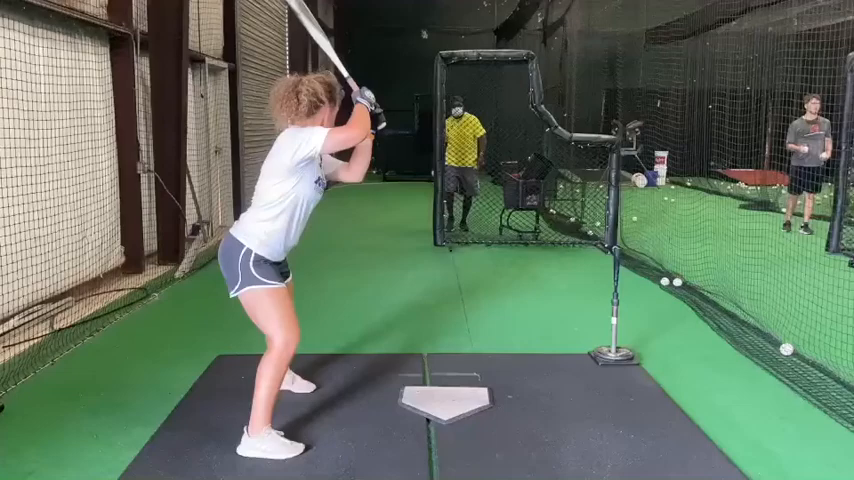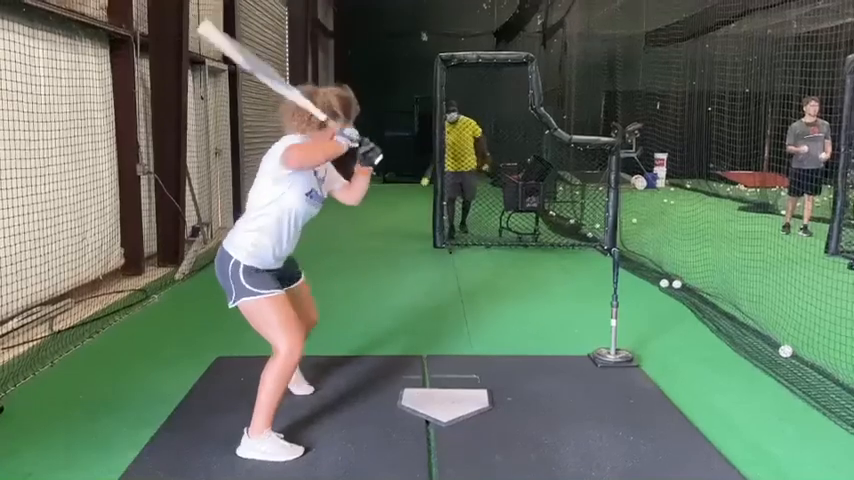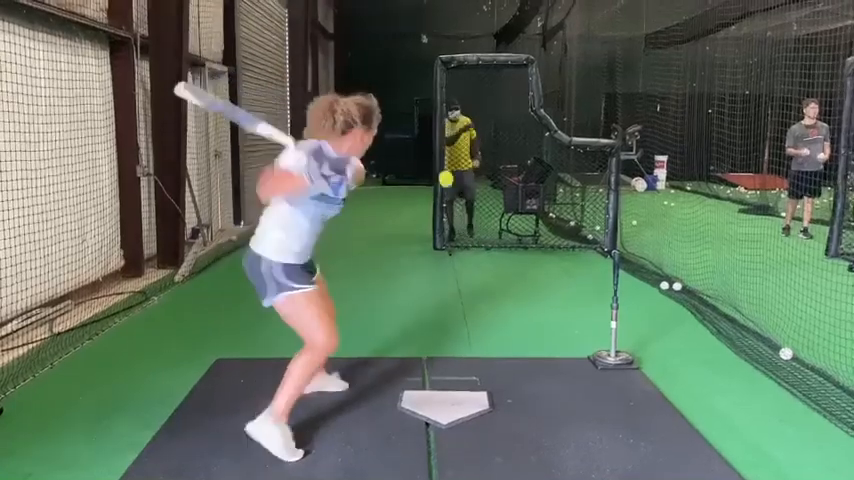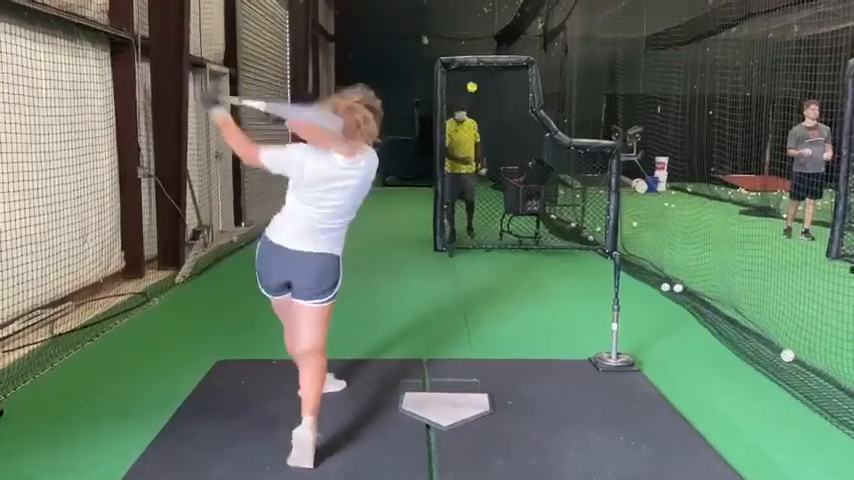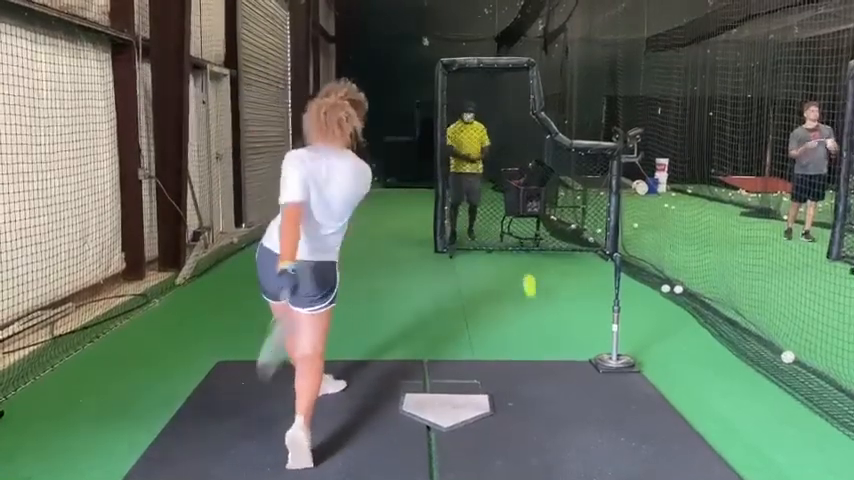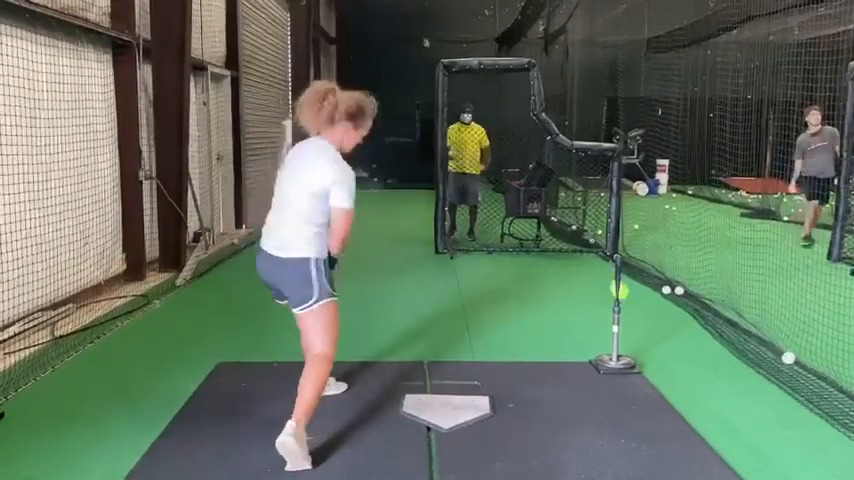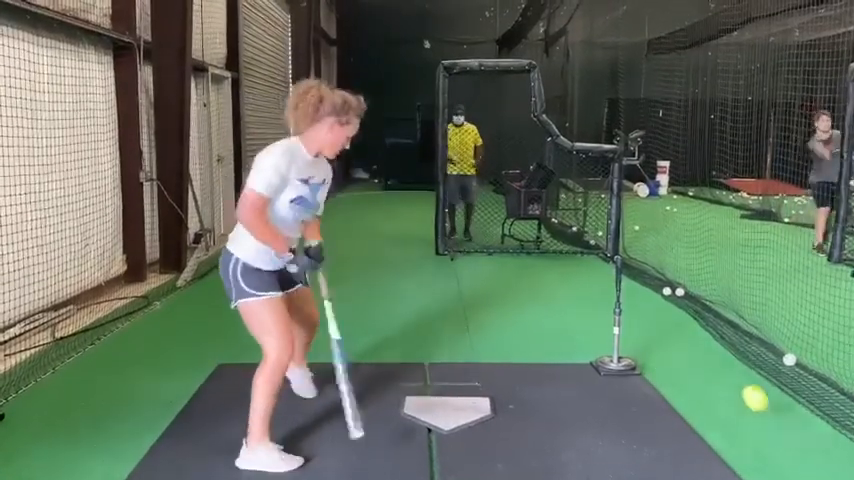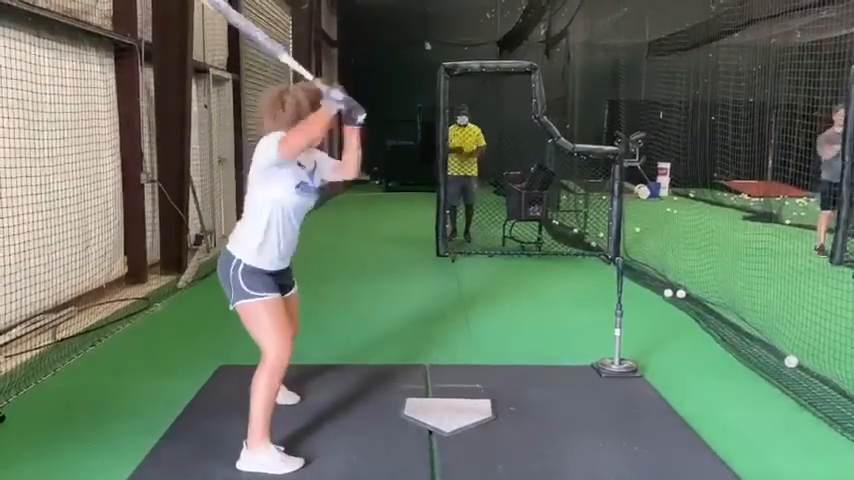
dt=0.5s
person 1, frame 1
left shoulder: (313, 153)
right shoulder: (297, 139)
left elbow: (353, 173)
right elbow: (354, 132)
left wrist: (370, 131)
right wrist: (363, 103)
left hip: (268, 252)
right hip: (248, 253)
left knee: (282, 323)
right knee: (285, 338)
left ankle: (281, 374)
right ankle: (257, 435)
person 1, frame 2
left shoulder: (319, 164)
right shoulder: (292, 146)
left elbow: (352, 196)
right elbow: (301, 159)
left wrist: (365, 163)
right wrist: (343, 141)
left hip: (275, 260)
right hip: (243, 263)
left knee: (307, 322)
right knee: (289, 345)
left ankle: (287, 374)
right ankle: (257, 438)
person 1, frame 3
left shoulder: (339, 154)
right shoulder: (302, 154)
left elbow: (355, 175)
right elbow: (266, 189)
left wrist: (343, 169)
right wrist: (313, 176)
left hip: (295, 256)
right hip: (274, 262)
left knee: (318, 318)
right knee: (325, 341)
left ankle: (312, 376)
right ankle: (274, 419)
person 1, frame 4
left shoulder: (306, 158)
right shoulder: (368, 161)
left elbow: (250, 154)
left wrist: (218, 111)
right wrist: (298, 122)
left hip: (274, 252)
right hip: (319, 263)
left knee: (296, 329)
right knee: (312, 348)
left ankle: (314, 381)
right ankle: (307, 426)
person 1, frame 5
left shoulder: (299, 160)
right shoulder: (361, 171)
left elbow: (291, 214)
left wrist: (285, 264)
left hip: (277, 262)
right hip: (319, 268)
left knee: (291, 332)
right knee: (310, 351)
left ankle: (315, 381)
right ankle: (302, 426)
person 1, frame 6
left shoulder: (298, 151)
right shoulder: (339, 171)
right elbow: (339, 234)
right wrist: (331, 252)
left hip: (270, 258)
right hip: (302, 264)
left knee: (314, 321)
right knee: (322, 351)
left ankle: (319, 382)
right ankle: (295, 429)
person 1, frame 7
left shoulder: (323, 169)
right shoulder: (278, 157)
right elbow: (248, 213)
left wrist: (313, 242)
right wrist: (289, 250)
left hip: (282, 264)
right hip: (247, 264)
left knee: (310, 322)
right knee: (278, 350)
left ankle: (297, 366)
right ankle: (255, 447)
person 1, frame 8
left shoulder: (315, 158)
right shoulder: (273, 144)
left elbow: (349, 169)
right elbow: (295, 143)
left wrist: (352, 123)
right wrist: (329, 105)
left hip: (278, 264)
right hip: (246, 265)
left knee: (288, 332)
right knee: (277, 350)
left ankle: (269, 384)
right ankle: (256, 449)
person 2, frame 1
left shoulder: (825, 123)
right shoulder: (796, 124)
left elbow: (828, 140)
right elbow: (788, 145)
left wrist: (828, 152)
right wrist: (798, 148)
left hip: (816, 165)
right hip: (798, 164)
left knee: (811, 195)
right knee: (794, 194)
left ankle: (805, 224)
right ankle: (787, 221)
person 2, frame 2
left shoulder: (824, 125)
right shoulder: (795, 127)
left elbow: (828, 142)
right elbow: (788, 147)
left wrist: (827, 153)
right wrist: (798, 149)
left hip: (816, 167)
right hip: (798, 167)
left knee: (810, 197)
right knee: (793, 197)
left ankle: (804, 226)
right ankle: (787, 223)
person 2, frame 3
left shoulder: (824, 127)
right shoulder: (795, 129)
left elbow: (827, 145)
right elbow: (788, 150)
left wrist: (826, 155)
right wrist: (799, 152)
left hip: (816, 170)
right hip: (798, 169)
left knee: (810, 199)
right knee: (793, 199)
left ankle: (805, 228)
right ankle: (787, 225)
person 2, frame 4
left shoulder: (825, 130)
right shoulder: (796, 130)
left elbow: (828, 147)
right elbow: (789, 151)
left wrist: (829, 154)
right wrist: (800, 152)
left hip: (818, 171)
right hip: (800, 171)
left knee: (811, 201)
right knee: (795, 201)
left ankle: (806, 230)
right ankle: (788, 227)
person 2, frame 5
left shoulder: (827, 130)
right shoulder: (797, 133)
left elbow: (835, 150)
right elbow: (791, 153)
left wrist: (833, 146)
right wrist: (805, 147)
left hip: (820, 173)
right hip: (802, 173)
left knee: (812, 203)
right knee: (796, 203)
left ankle: (806, 232)
right ankle: (789, 228)
person 2, frame 6
left shoulder: (832, 132)
right shoulder: (801, 139)
left elbow: (840, 151)
right elbow: (798, 161)
right wrist: (793, 180)
left hip: (826, 177)
right hip: (809, 176)
left knee: (819, 207)
right knee: (813, 203)
left ankle: (808, 233)
right ankle: (805, 234)
person 2, frame 7
left shoulder: (839, 136)
right shoulder: (813, 142)
right elbow: (819, 150)
right wrist: (824, 153)
left hip: (836, 181)
right hip: (819, 181)
left knee: (830, 210)
right knee: (823, 210)
left ankle: (823, 232)
right ankle: (818, 243)
person 2, frame 8
right shoulder: (825, 137)
right elbow: (825, 155)
right wrist: (839, 146)
right hip: (829, 181)
right knee: (826, 213)
right ankle: (820, 244)
person 3, frame 1
left shoulder: (472, 120)
right shoulder: (447, 123)
left elbow: (482, 138)
right elbow: (444, 143)
left wrist: (481, 156)
left hip: (469, 164)
right hip: (451, 164)
left knee: (468, 195)
right knee: (448, 192)
left ankle: (463, 221)
right ankle: (450, 217)
person 3, frame 2
left shoulder: (469, 123)
left elbow: (480, 139)
left wrist: (485, 157)
right wrist: (430, 170)
left hip: (469, 168)
right hip: (450, 169)
left knee: (468, 198)
right knee: (451, 198)
left ankle: (463, 223)
right ankle: (451, 227)
person 3, frame 3
left shoulder: (467, 121)
left elbow: (474, 139)
right elbow: (448, 142)
left wrist: (476, 156)
right wrist: (461, 130)
left hip: (467, 168)
right hip: (450, 169)
left knee: (470, 198)
right knee: (449, 200)
left ankle: (470, 224)
right ankle: (451, 229)
person 3, frame 4
left shoulder: (472, 124)
right shoulder: (447, 127)
left elbow: (477, 145)
right elbow: (444, 150)
left wrist: (480, 163)
right wrist: (459, 159)
left hip: (470, 170)
right hip: (452, 171)
left knee: (470, 200)
right knee: (450, 202)
left ankle: (470, 226)
right ankle: (452, 230)
person 3, frame 5
left shoulder: (481, 128)
right shoulder: (453, 128)
left elbow: (486, 148)
right elbow: (448, 148)
left wrist: (480, 155)
right wrist: (463, 156)
left hip: (475, 171)
right hip: (457, 171)
left knee: (473, 202)
right knee: (455, 202)
left ankle: (471, 229)
right ankle: (453, 232)
person 3, frame 6
left shoulder: (479, 130)
right shoulder: (452, 129)
left elbow: (486, 148)
left wrist: (485, 164)
right wrist: (448, 155)
left hip: (473, 172)
right hip: (455, 171)
left knee: (473, 203)
right knee: (452, 201)
left ankle: (471, 230)
right ankle: (452, 226)
person 3, frame 7
left shoulder: (472, 129)
right shoulder: (446, 130)
left elbow: (479, 147)
left wrist: (478, 159)
right wrist: (447, 158)
left hip: (469, 171)
right hip: (451, 172)
left knee: (469, 202)
right knee: (451, 201)
left ankle: (467, 229)
right ankle: (452, 228)
person 3, frame 8
left shoulder: (476, 130)
right shoulder: (449, 131)
left elbow: (482, 148)
left wrist: (475, 152)
right wrist: (453, 149)
left hip: (470, 173)
right hip: (453, 173)
left knee: (469, 204)
right knee: (452, 203)
left ankle: (467, 231)
right ankle: (453, 230)
